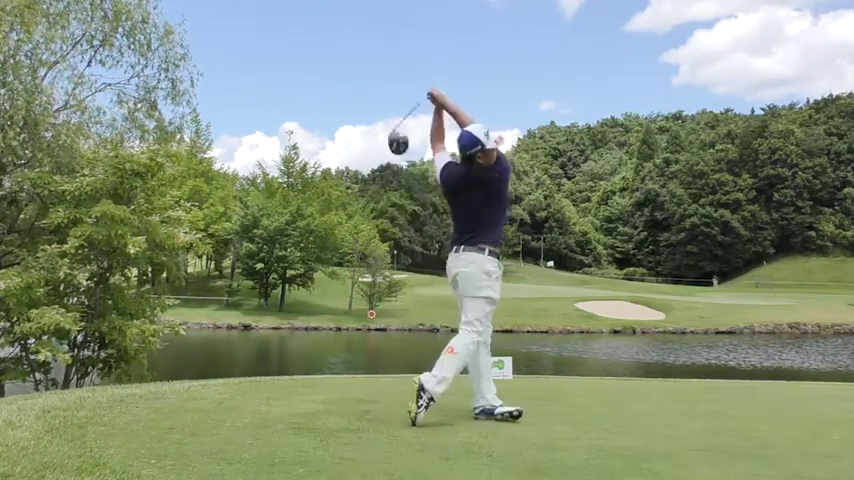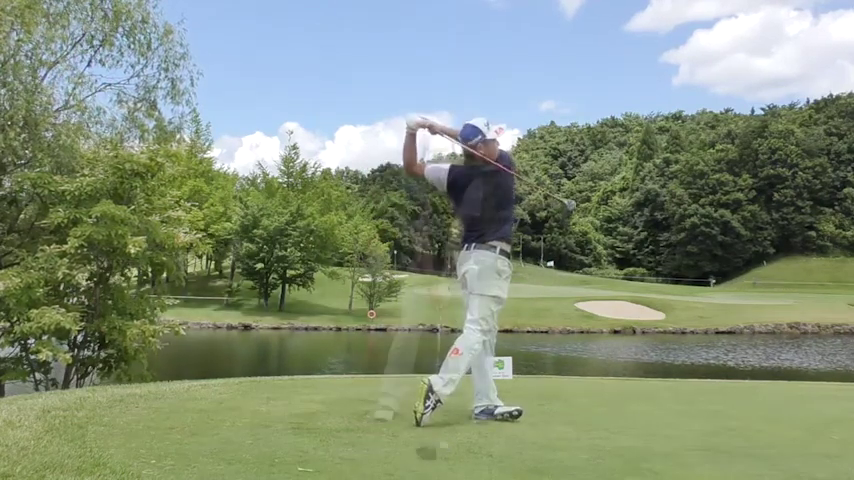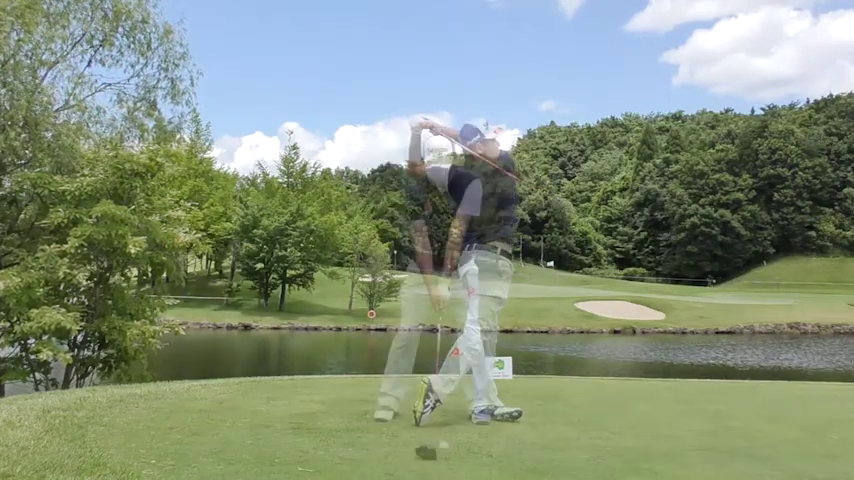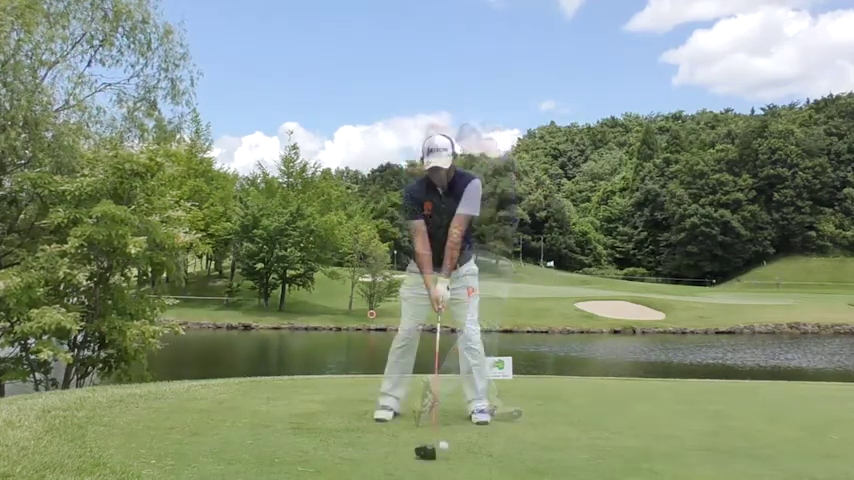
dt=0.3s
person 1, frame 1
left shoulder: (449, 173)
right shoulder: (498, 171)
left elbow: (437, 144)
left wrist: (438, 109)
right wrist: (446, 103)
left hip: (460, 258)
right hip: (482, 262)
left knee: (479, 332)
right knee: (474, 332)
left ankle: (486, 402)
right ankle: (430, 386)
person 1, frame 2
left shoulder: (456, 177)
right shoulder: (504, 167)
left elbow: (411, 167)
left wrist: (411, 131)
right wrist: (439, 128)
left hip: (472, 257)
right hip: (490, 258)
left knee: (483, 332)
right knee: (476, 330)
left ankle: (486, 402)
right ankle: (439, 387)
person 1, frame 3
left shoulder: (458, 176)
left elbow: (415, 167)
left hip: (475, 259)
right hip: (491, 259)
left knee: (481, 332)
right knee: (478, 332)
left ankle: (485, 403)
right ankle: (438, 388)
person 1, frame 4
left shoulder: (470, 183)
right shoulder: (413, 191)
left elbow: (456, 234)
right elbow: (421, 241)
left wrist: (445, 281)
right wrist: (431, 286)
left hip: (461, 269)
right hip: (422, 270)
left knee: (470, 333)
right knee: (406, 333)
left ankle: (478, 403)
right ankle: (389, 400)
